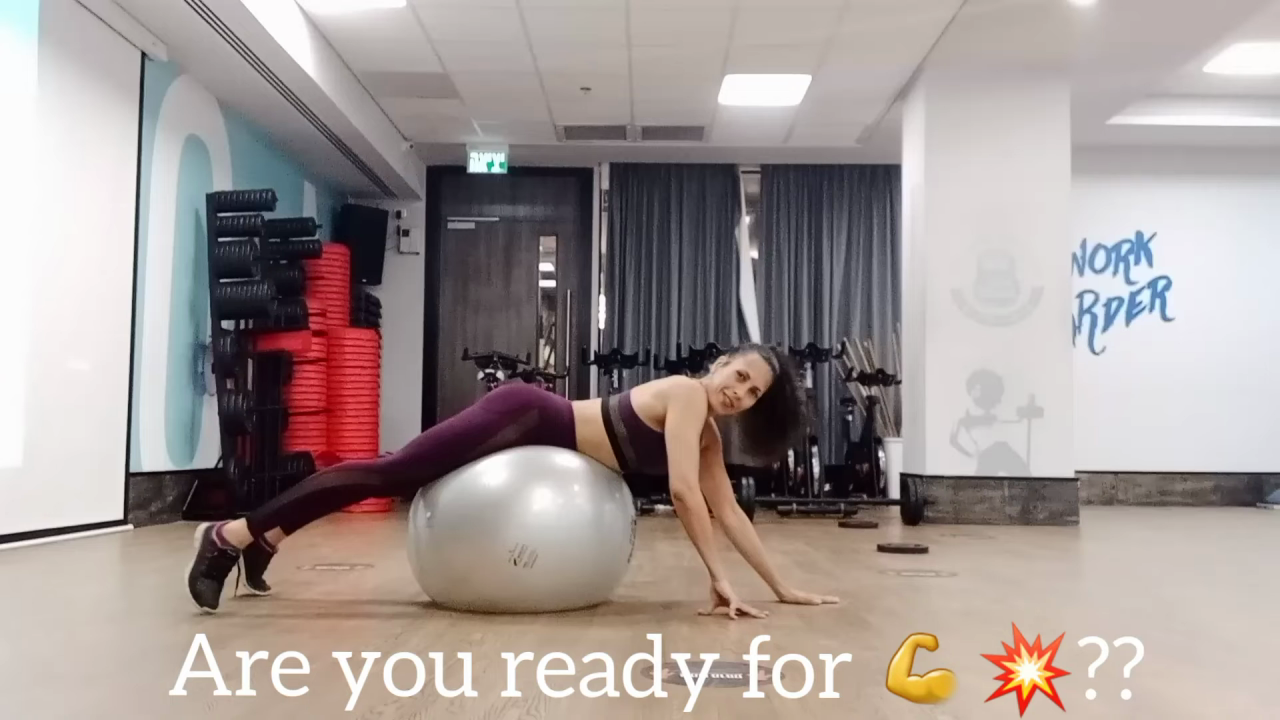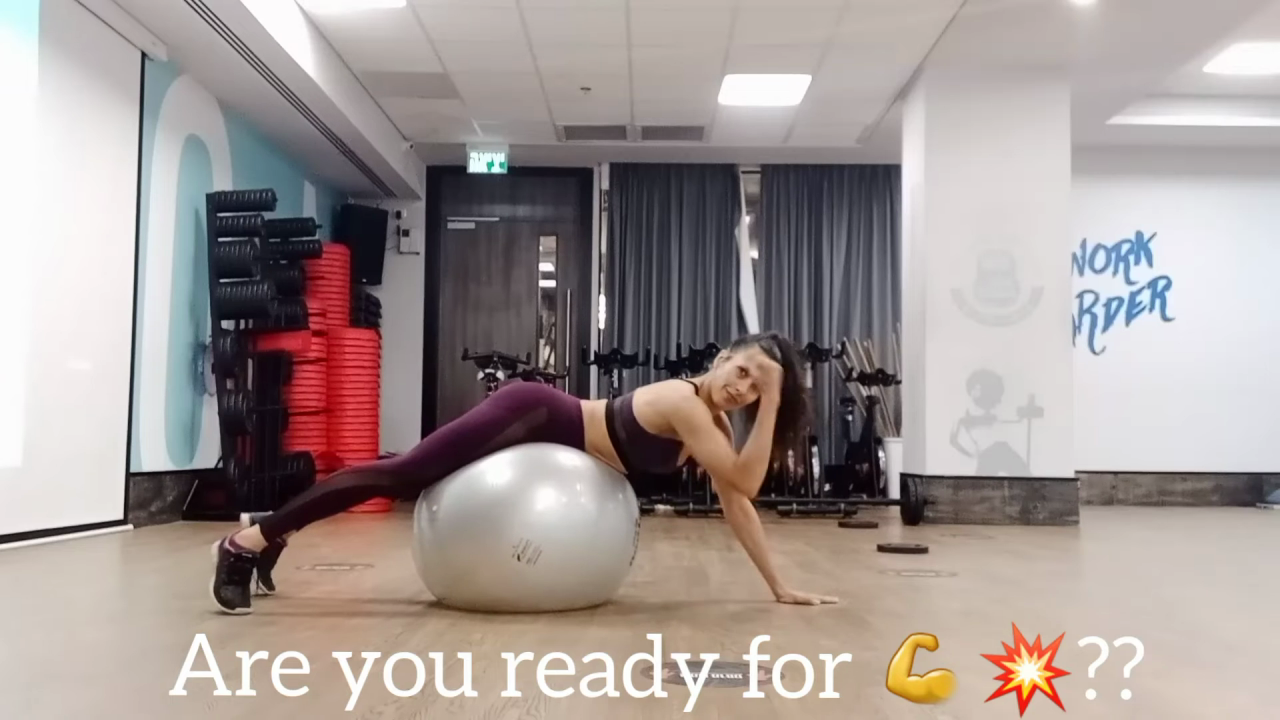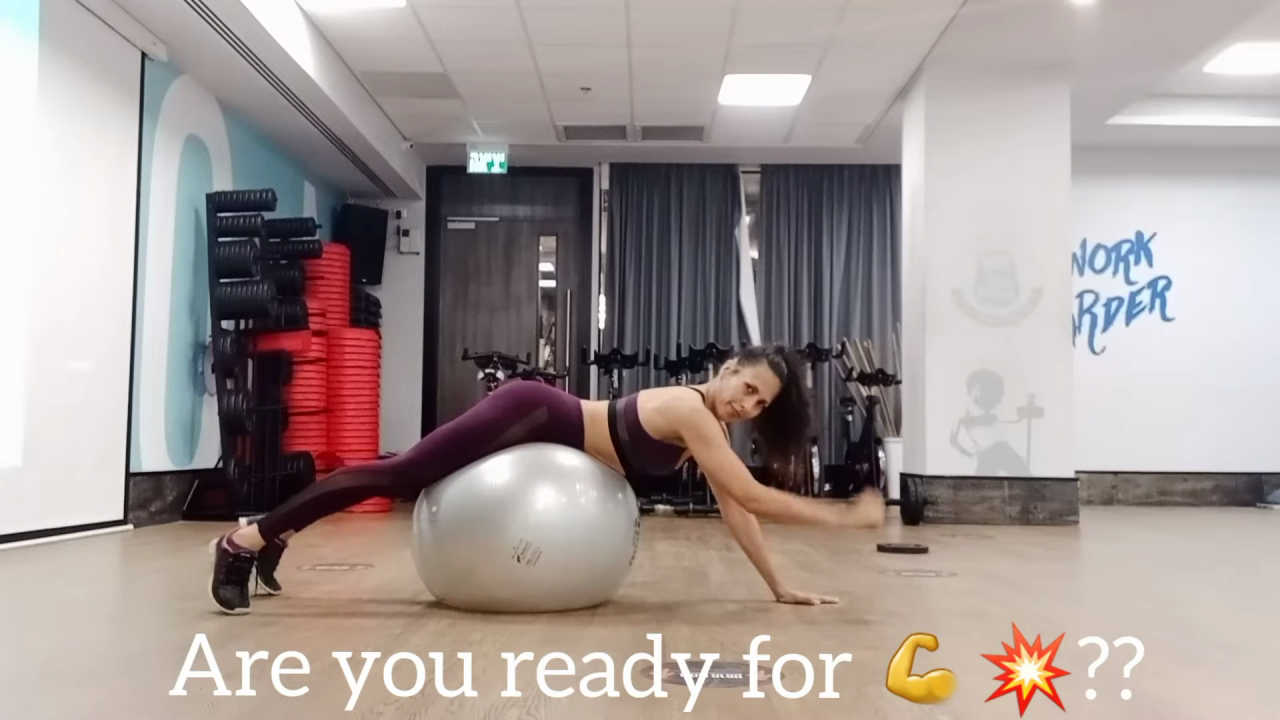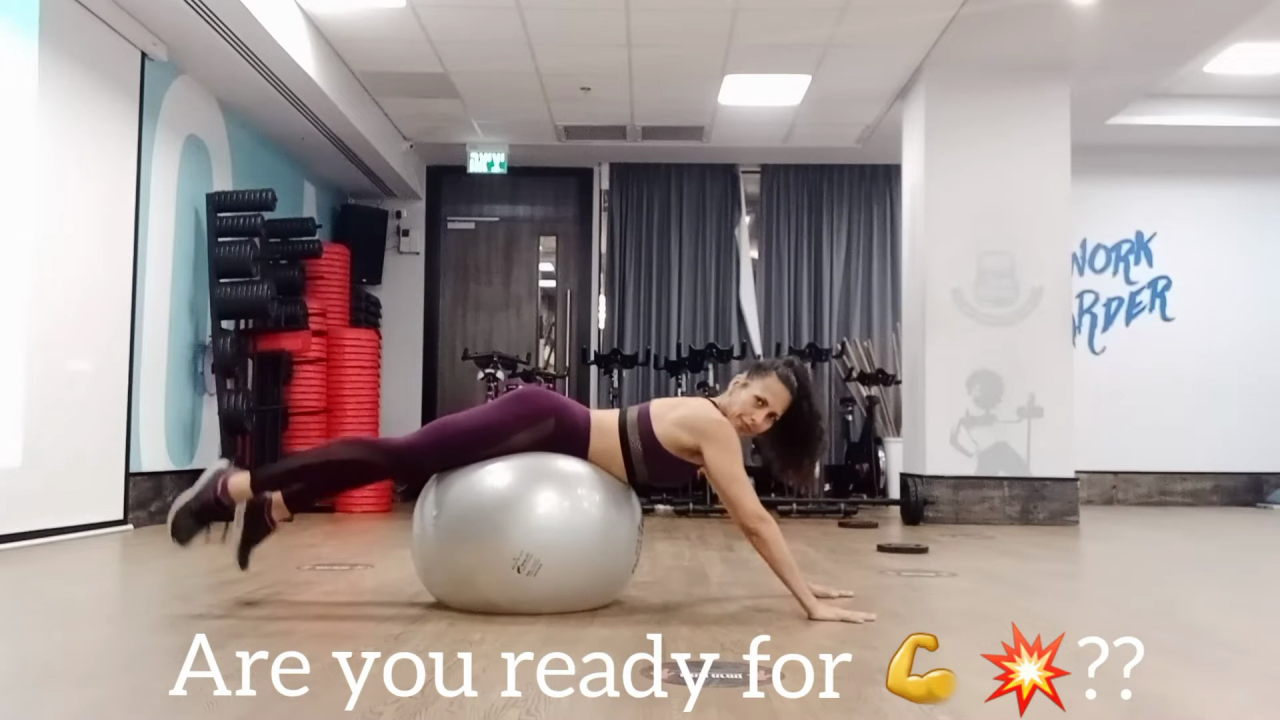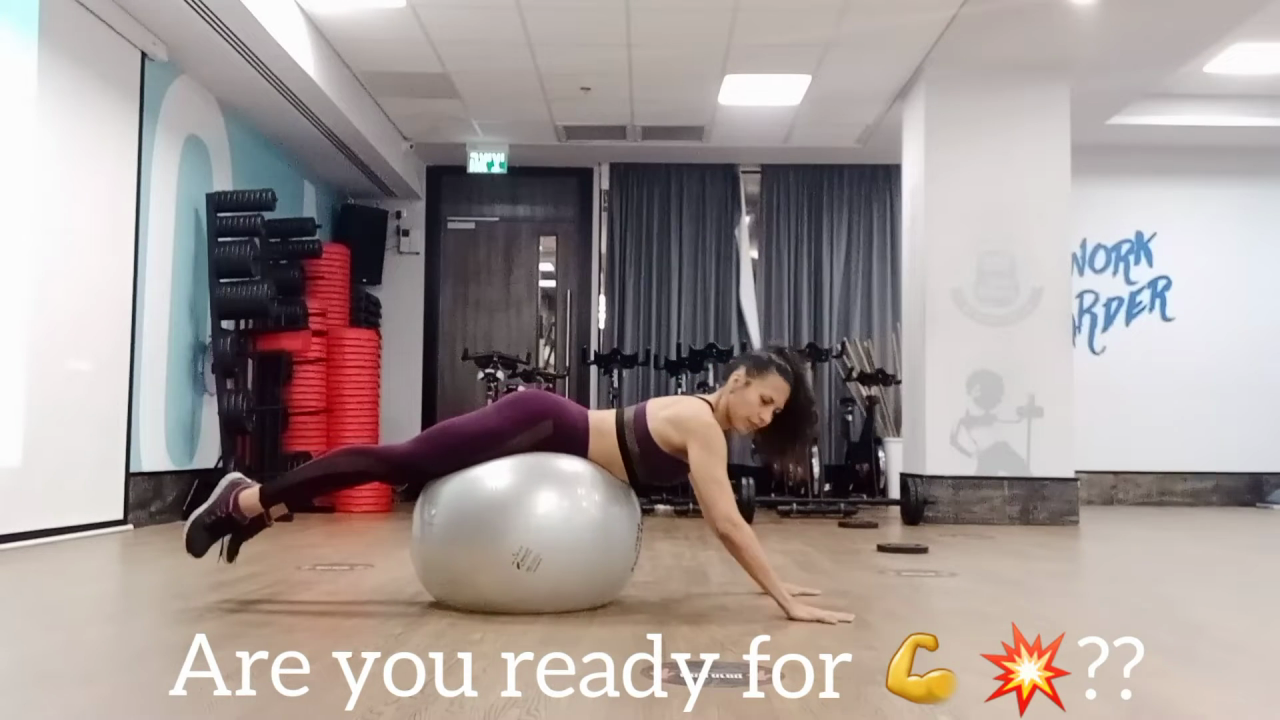
dt=1s
person 1, frame 1
left shoulder: (708, 433)
right shoulder: (686, 394)
left elbow: (727, 510)
right elbow: (683, 491)
left wrist: (782, 585)
right wrist: (719, 580)
left hip: (538, 438)
right hip: (523, 420)
left knee: (402, 477)
right knee: (387, 475)
left ankle: (267, 536)
right ankle: (231, 534)
person 1, frame 2
left shoulder: (714, 418)
right shoulder: (686, 403)
left elbow: (736, 504)
right elbow: (745, 483)
left wrist: (779, 587)
right wrist: (768, 410)
left hip: (546, 433)
right hip: (530, 417)
left knee: (412, 478)
right knee: (399, 477)
left ankle: (272, 531)
right ankle: (248, 541)
person 1, frame 3
left shoulder: (713, 423)
right shoulder: (692, 412)
left elbow: (734, 511)
right elbow: (752, 497)
left wrist: (780, 586)
right wrist: (843, 514)
left hip: (544, 429)
right hip: (530, 416)
left knee: (412, 476)
right knee: (402, 473)
left ankle: (275, 535)
right ankle: (247, 541)
person 1, frame 4
left shoulder: (711, 429)
right shoulder: (710, 423)
left elbow: (741, 519)
right elbow: (755, 519)
left wrist: (799, 580)
right wrist: (810, 602)
left hip: (548, 433)
right hip: (540, 425)
left knee: (407, 467)
right knee: (399, 456)
left ankle: (269, 507)
right ankle: (234, 484)
person 1, frame 5
left shoulder: (702, 423)
right shoulder: (702, 423)
left elbow: (719, 520)
right elbow: (728, 523)
left wrist: (772, 581)
right wrist: (787, 601)
left hip: (543, 434)
right hip: (536, 427)
left knee: (403, 468)
right knee: (397, 462)
left ankle: (257, 502)
right ankle: (244, 502)
